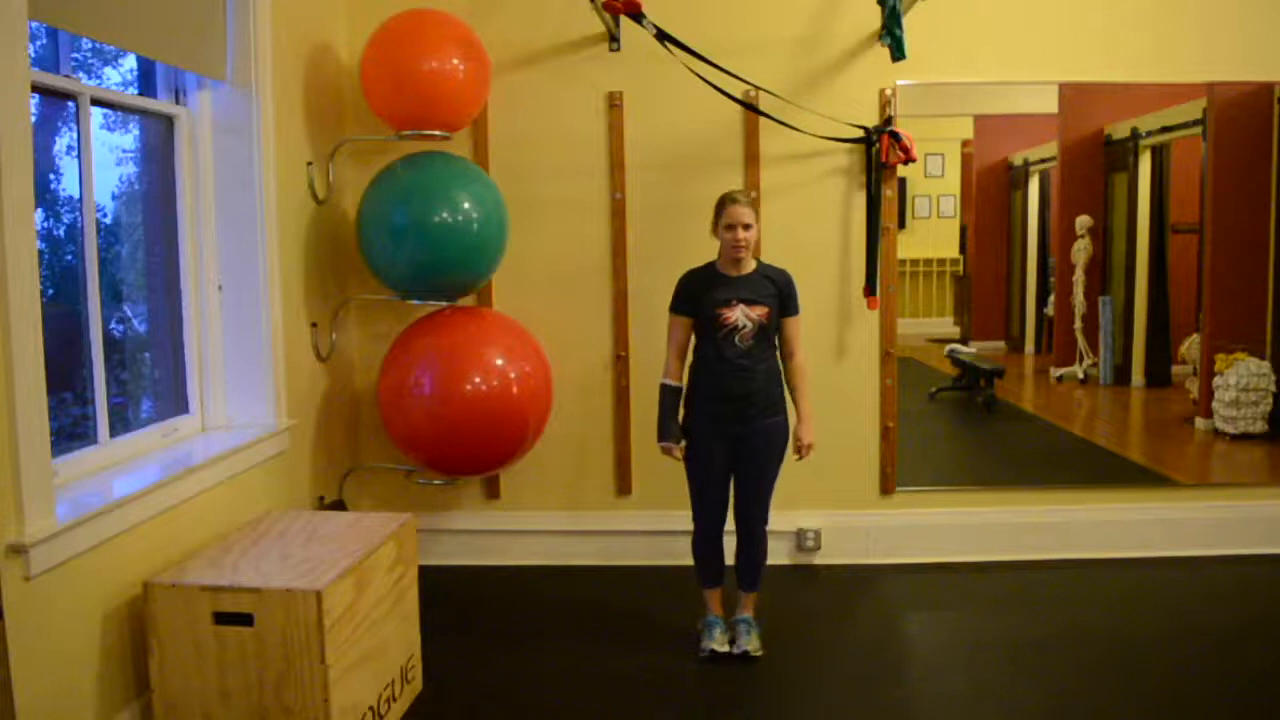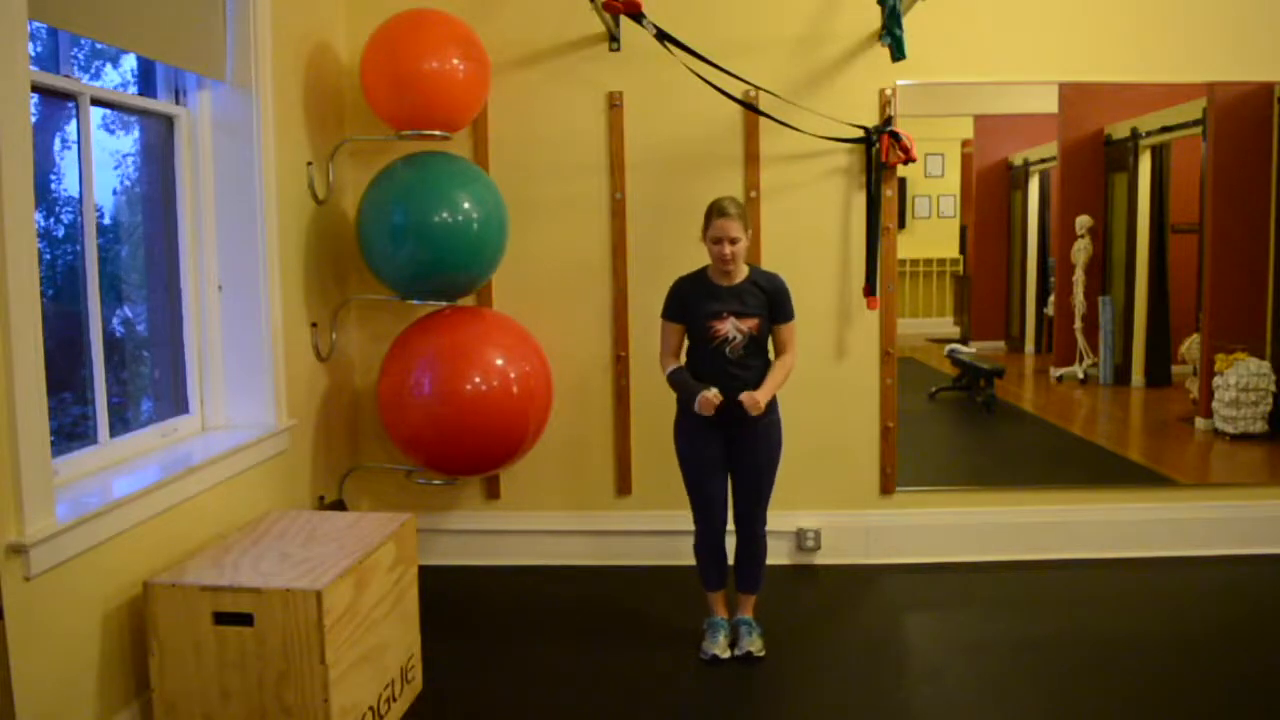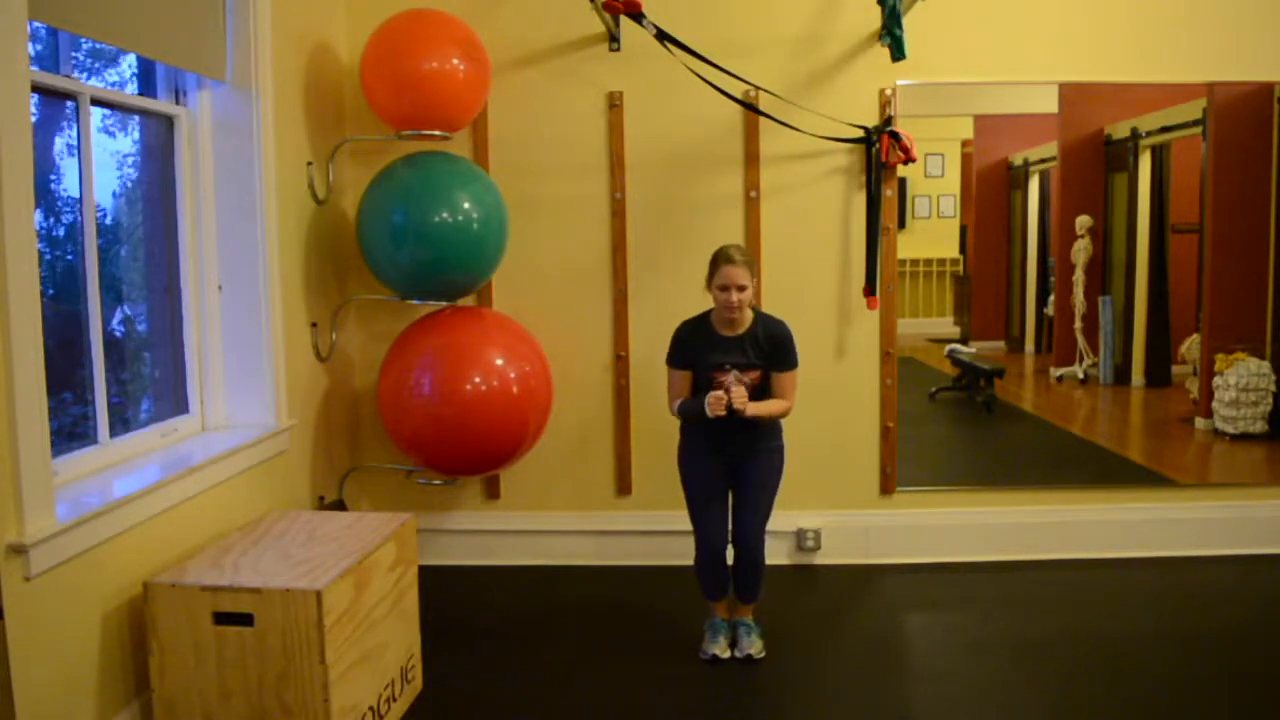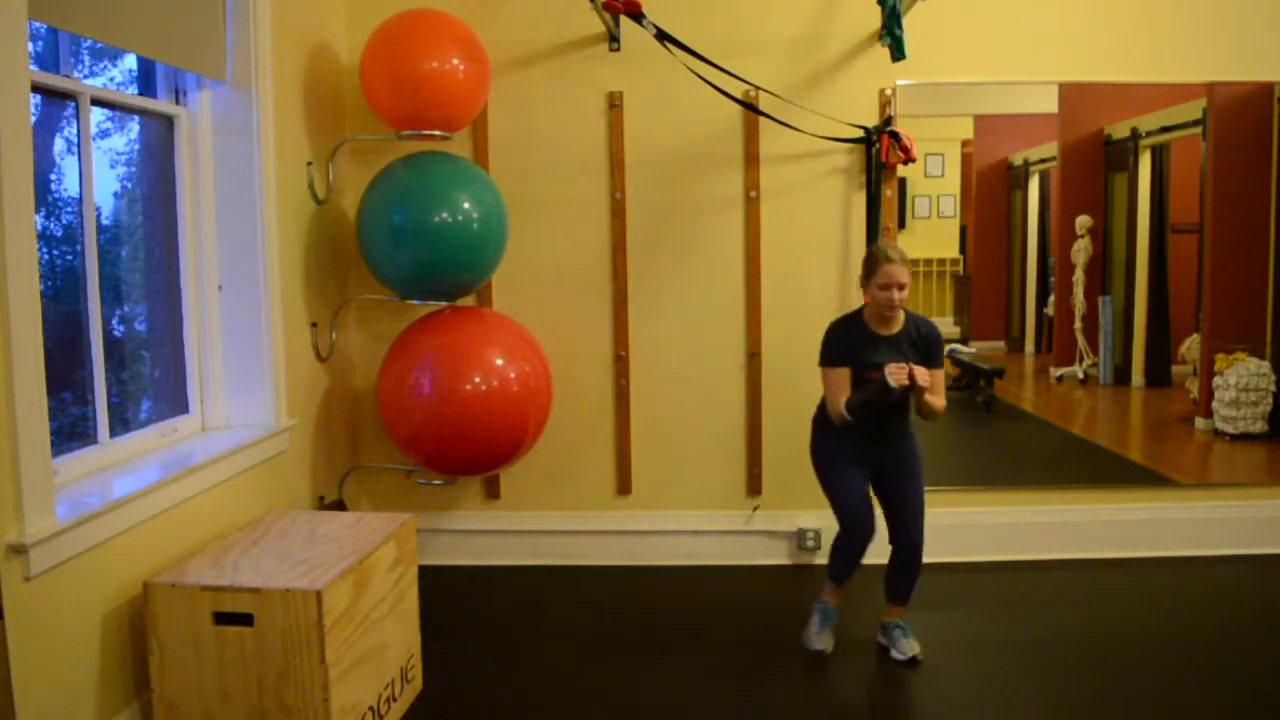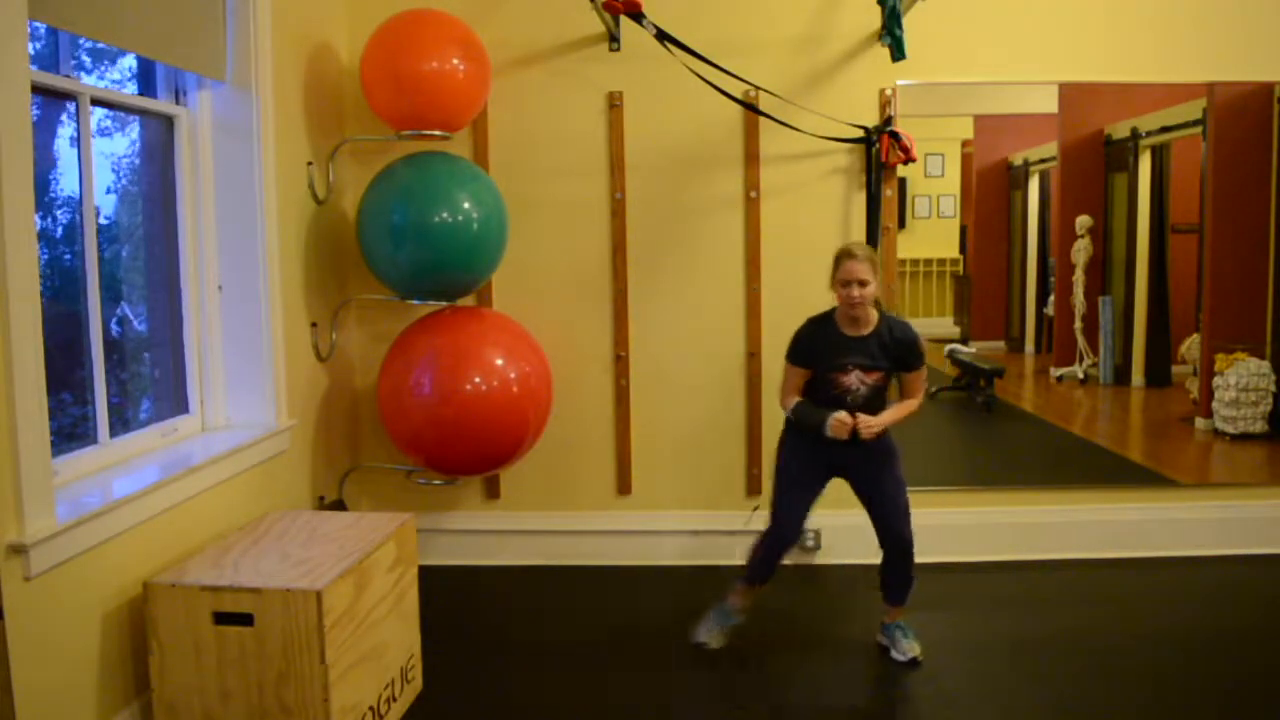
dt=1s
person 1, frame 1
left shoulder: (778, 282)
right shoulder: (694, 283)
left elbow: (792, 354)
right elbow: (675, 357)
left wrist: (804, 418)
right wrist: (667, 424)
left hip: (763, 420)
right hip: (707, 421)
left knee: (752, 522)
right knee: (708, 521)
left ankle: (746, 616)
right ankle: (713, 617)
person 1, frame 2
left shoulder: (770, 287)
right shoulder: (685, 290)
left elbow: (786, 353)
right elbow: (670, 358)
left wrist: (764, 392)
right wrist: (693, 392)
left hip: (755, 422)
right hip: (701, 422)
left knee: (751, 522)
right knee: (709, 523)
left ankle: (746, 617)
right ankle: (717, 618)
person 1, frame 3
left shoulder: (775, 333)
right shoulder: (689, 335)
left elbow: (785, 402)
right elbow: (676, 403)
left wrist: (749, 407)
right wrist: (702, 407)
left hip: (760, 448)
right hip: (703, 449)
left knee: (749, 539)
right knee: (710, 540)
left ankle: (745, 619)
right ankle: (718, 619)
person 1, frame 4
left shoulder: (925, 333)
right shoulder: (843, 333)
left elbow: (935, 411)
right elbow: (839, 410)
left wrist: (923, 391)
right wrist: (881, 386)
left hip: (895, 441)
right hip: (840, 443)
left knee: (910, 539)
right knee: (858, 527)
left ankle: (893, 624)
right ankle: (827, 605)
person 1, frame 5
left shoulder: (900, 336)
right shoulder: (812, 333)
left elbow: (914, 397)
right elbow: (789, 399)
left wrist: (881, 421)
right wrist: (824, 420)
left hip: (869, 446)
right hip: (808, 442)
left knee: (899, 540)
right knee: (783, 533)
left ankle: (893, 625)
right ankle: (735, 605)
